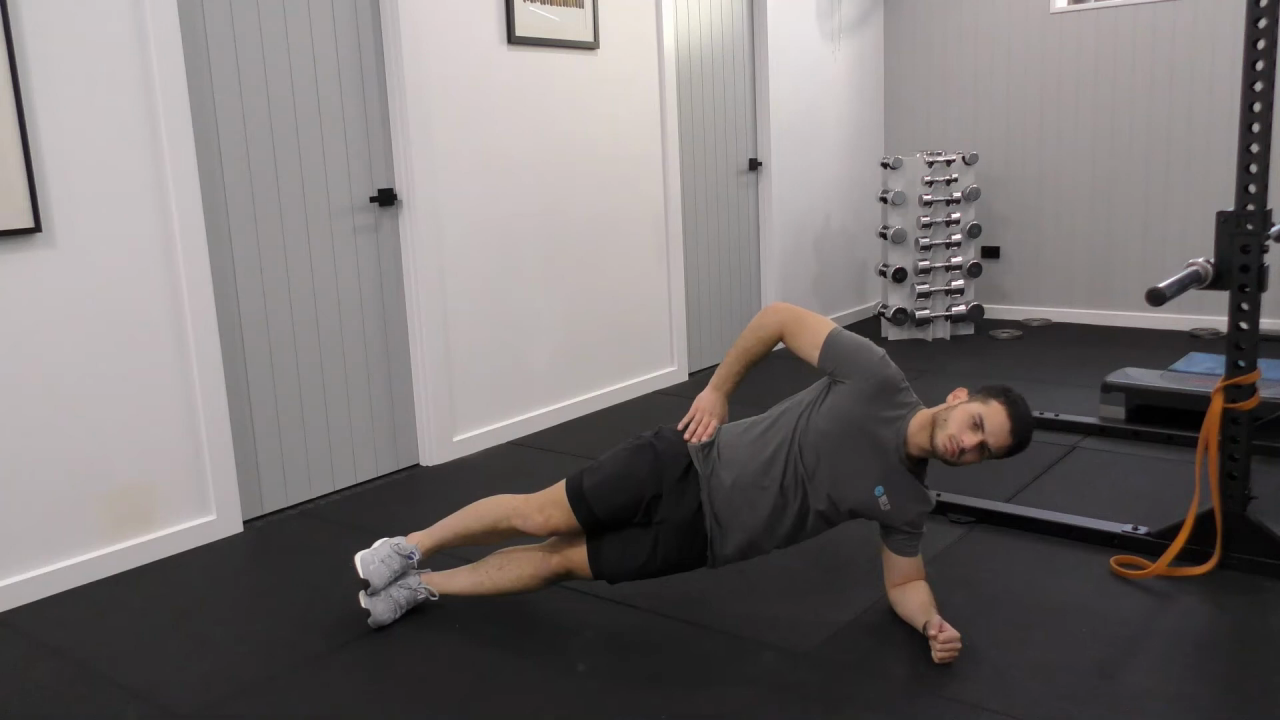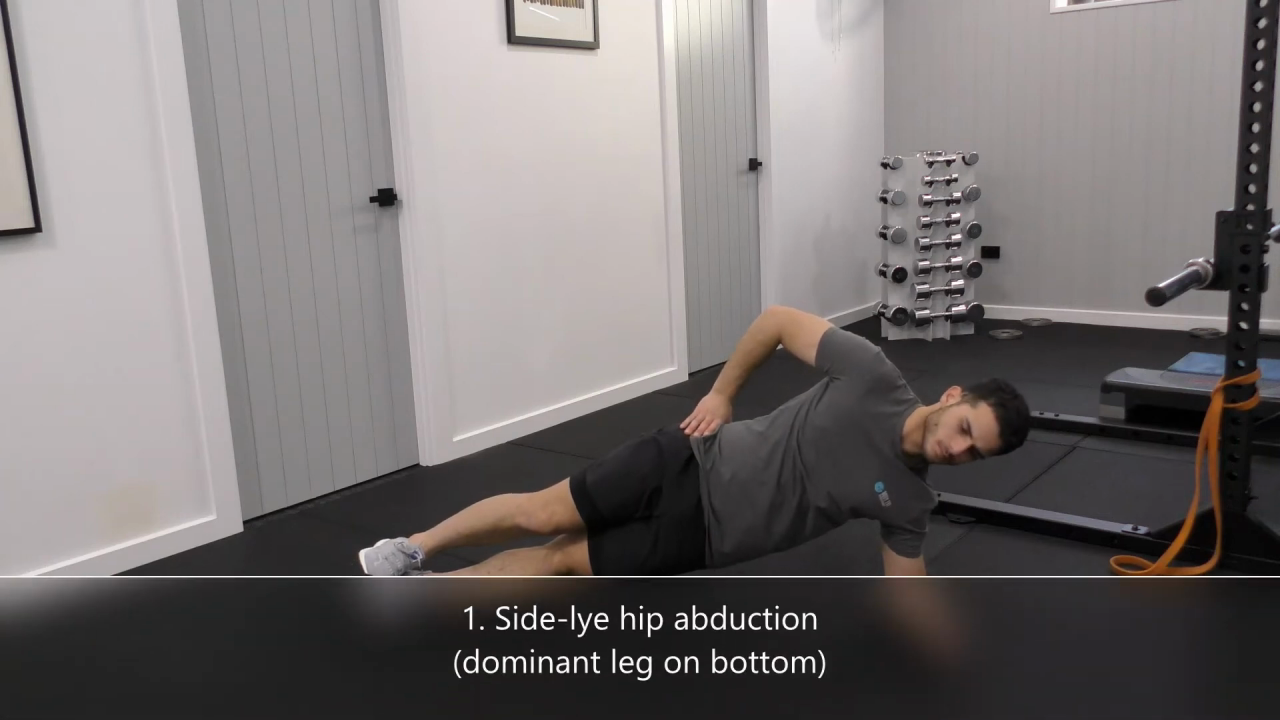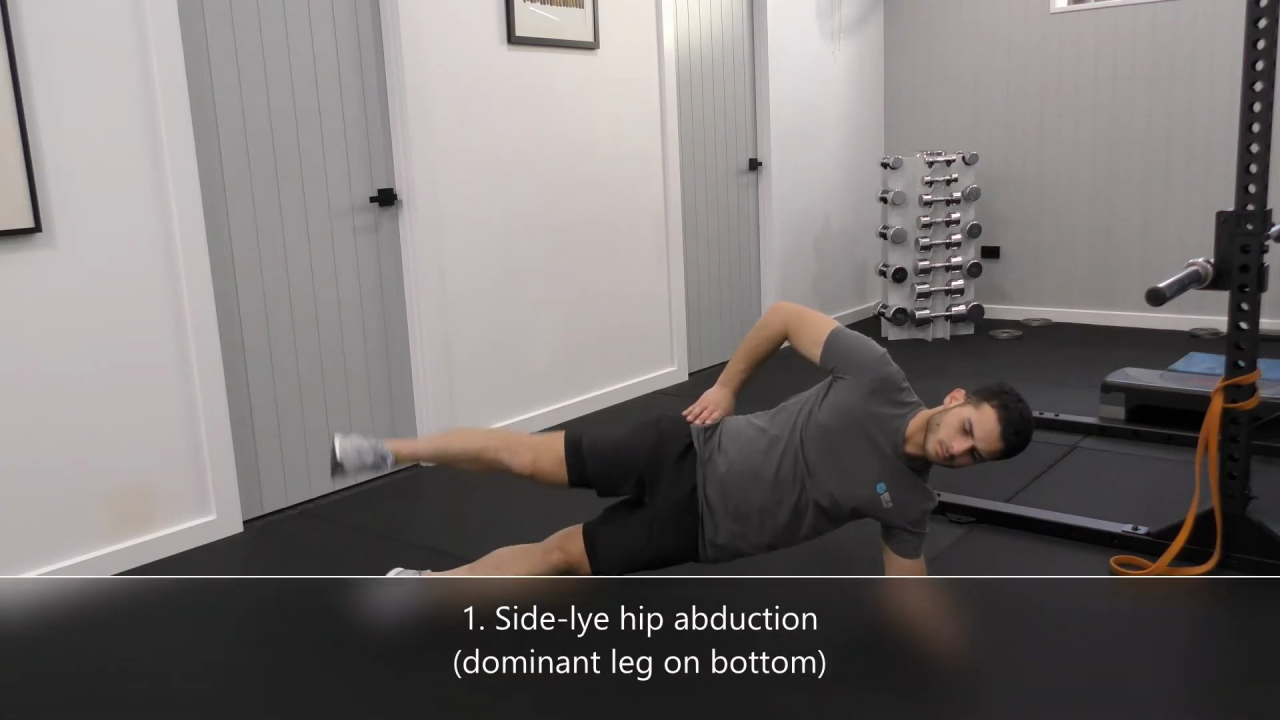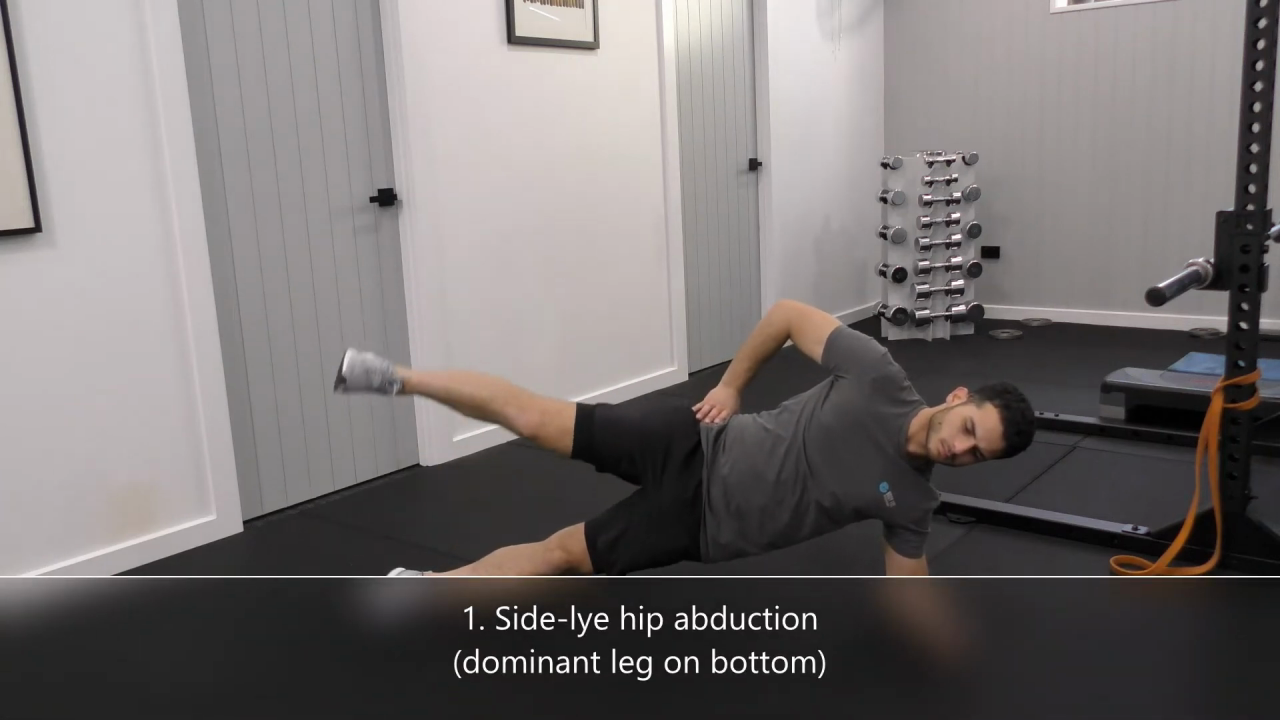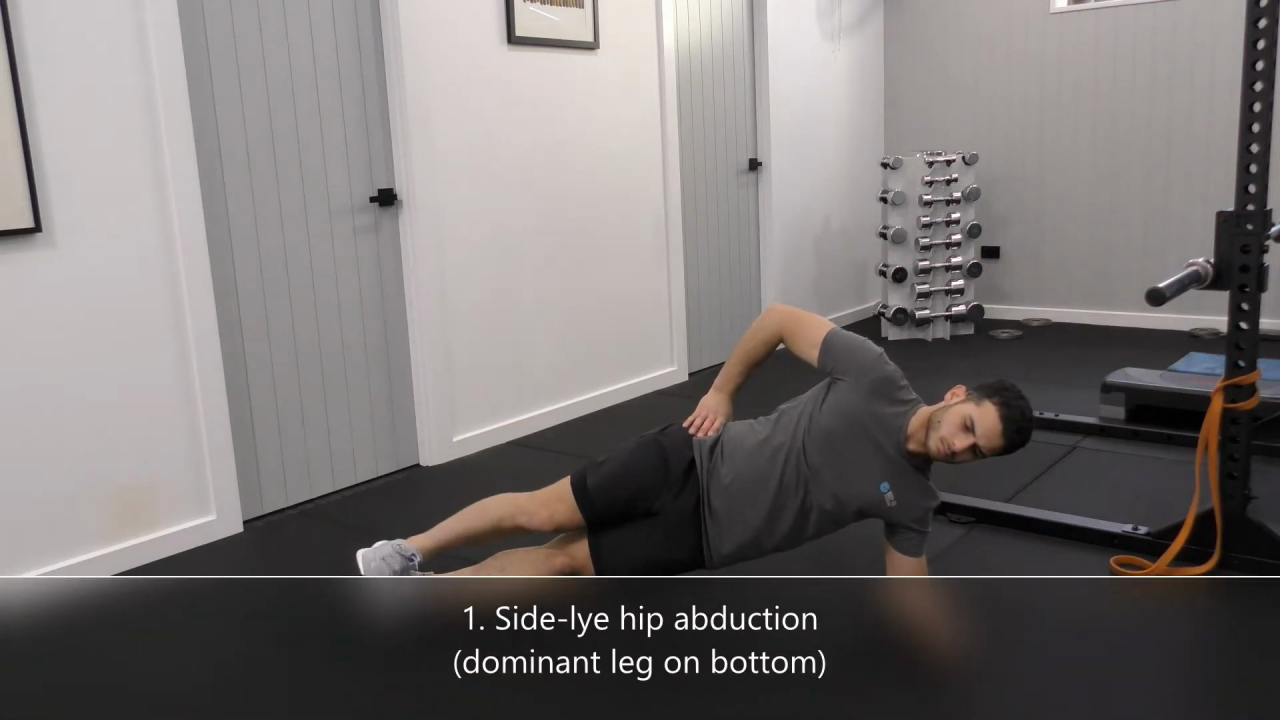
dt=1s
person 1, frame 1
left shoulder: (907, 501)
right shoulder: (876, 376)
left elbow: (904, 583)
right elbow: (780, 316)
left wrist: (935, 624)
right wrist: (716, 391)
left hip: (702, 535)
right hip: (691, 467)
left knee: (558, 561)
right knee: (540, 517)
left ankle: (418, 589)
right ankle: (408, 549)
person 1, frame 2
left shoulder: (909, 499)
right shoulder: (873, 375)
left elbow: (904, 581)
right elbow: (777, 319)
right wrist: (720, 394)
left hip: (704, 535)
right hip: (693, 465)
left knee: (563, 560)
right knee: (543, 514)
right ankle: (412, 549)
person 1, frame 3
left shoulder: (909, 500)
right shoulder: (877, 374)
left elbow: (905, 588)
right elbow: (785, 315)
right wrist: (726, 386)
left hip: (700, 524)
right hip: (694, 452)
left knee: (560, 553)
right knee: (526, 454)
right ankle: (392, 450)
person 1, frame 4
left shoulder: (911, 499)
right shoulder: (878, 374)
left elbow: (906, 587)
right elbow: (789, 312)
right wrist: (731, 384)
left hip: (702, 522)
right hip: (696, 447)
left knee: (561, 552)
right knee: (535, 418)
right ankle: (396, 379)
person 1, frame 5
left shoulder: (912, 499)
right shoulder: (875, 374)
left elbow: (907, 587)
right elbow: (780, 318)
right wrist: (721, 392)
left hip: (704, 535)
right hip: (694, 464)
left knee: (564, 561)
right knee: (543, 513)
right ankle: (409, 552)
